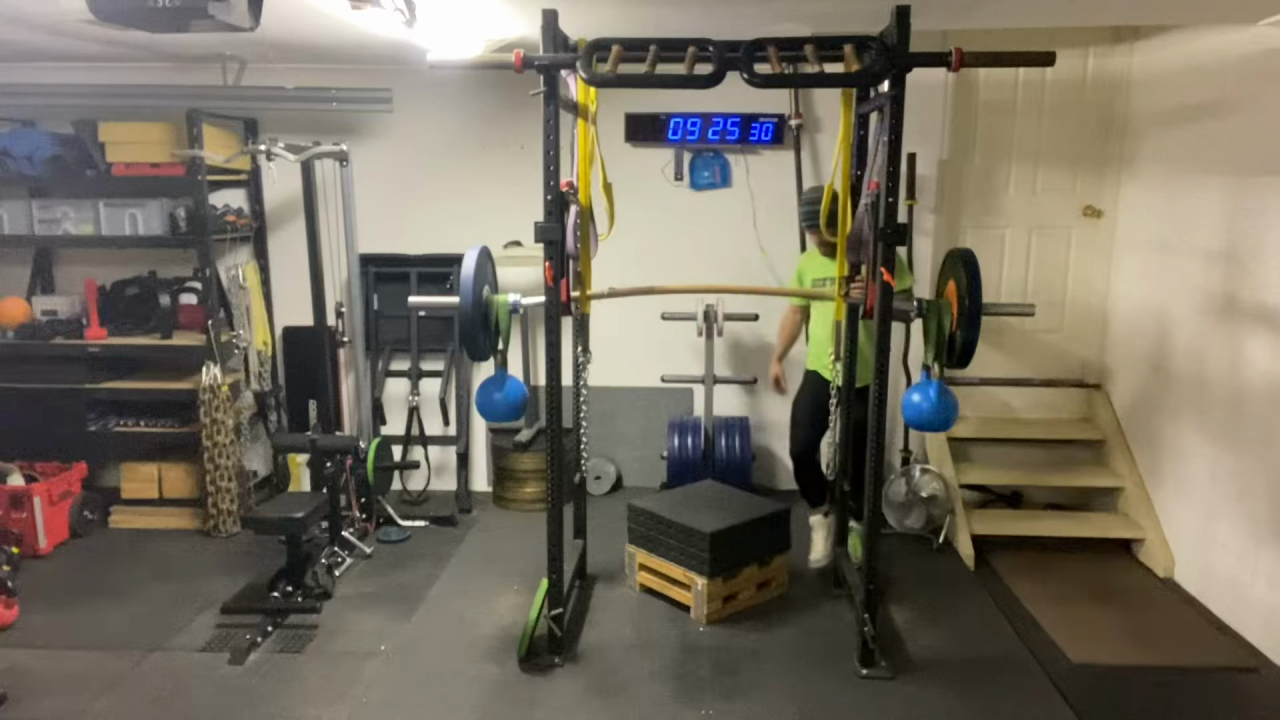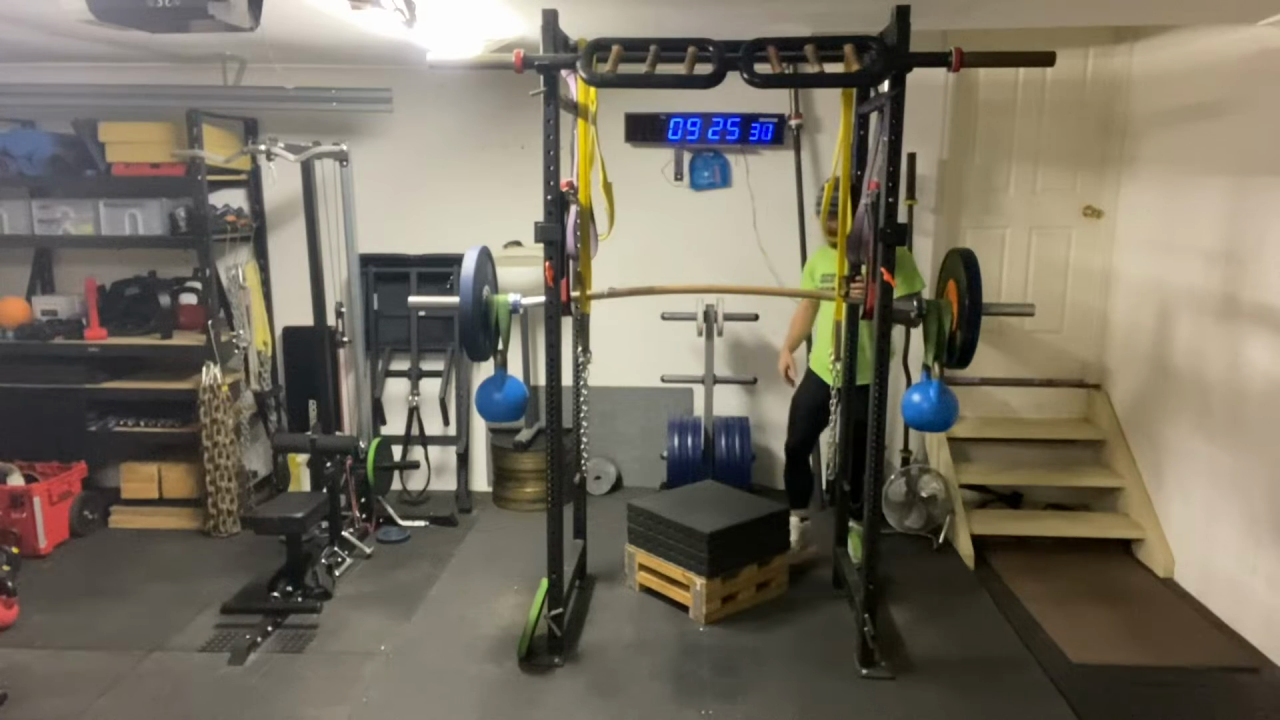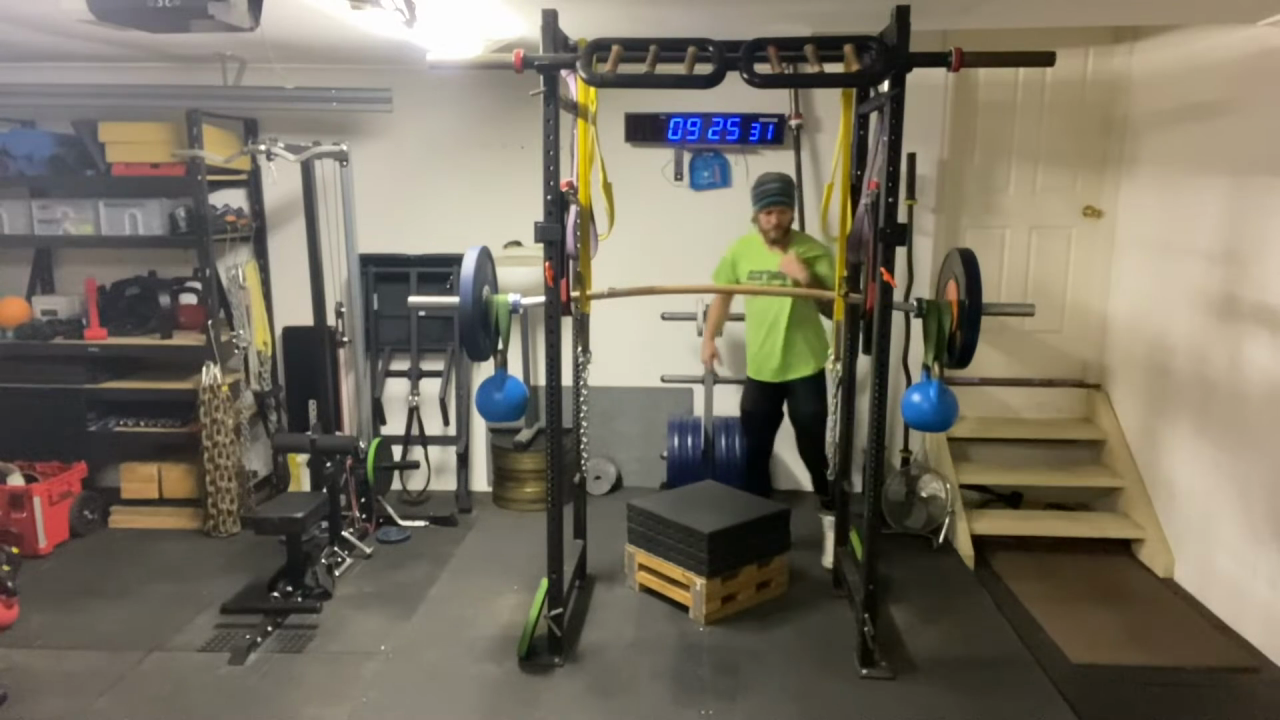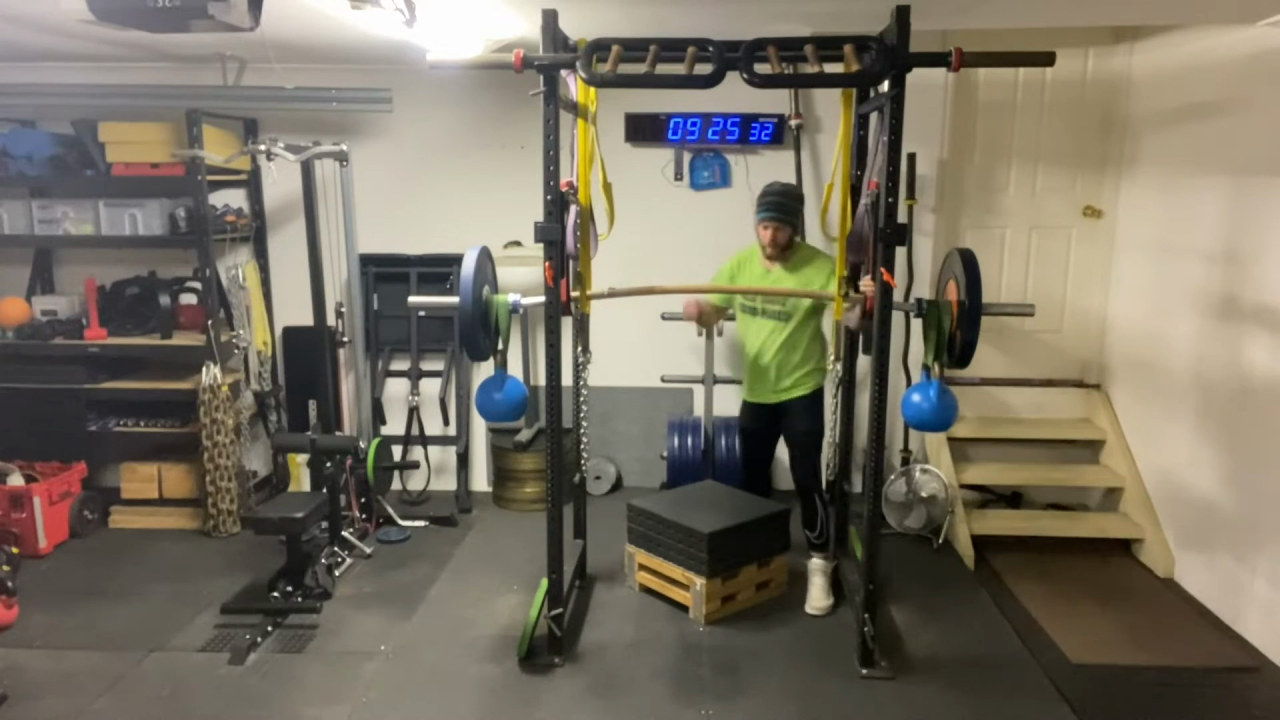
dt=0.7s
person 1, frame 1
right shoulder: (808, 261)
right elbow: (796, 311)
right wrist: (777, 358)
left hip: (864, 377)
right hip: (819, 371)
left knee: (857, 459)
right knee: (801, 449)
left ankle: (856, 525)
right ankle: (821, 518)
person 1, frame 2
left shoulder: (889, 253)
right shoulder: (820, 256)
right wrist: (788, 348)
left hip: (864, 375)
right hip: (820, 371)
left knee: (857, 460)
right knee: (796, 446)
left ankle: (856, 528)
right ankle: (798, 528)
person 1, frame 3
left shoulder: (814, 252)
right shoulder: (740, 250)
right elbow: (723, 294)
left wrist: (808, 279)
right wrist: (709, 337)
left hip: (805, 368)
right hip: (760, 370)
left knee: (813, 453)
right knee: (755, 456)
left ankle: (831, 523)
person 1, frame 4
left shoulder: (821, 267)
right shoulder: (739, 264)
right elbow: (714, 307)
left wrist: (867, 297)
right wrist: (699, 311)
left hip: (801, 390)
right hip: (756, 388)
left knee: (807, 481)
right knee: (753, 475)
left ankle: (820, 565)
